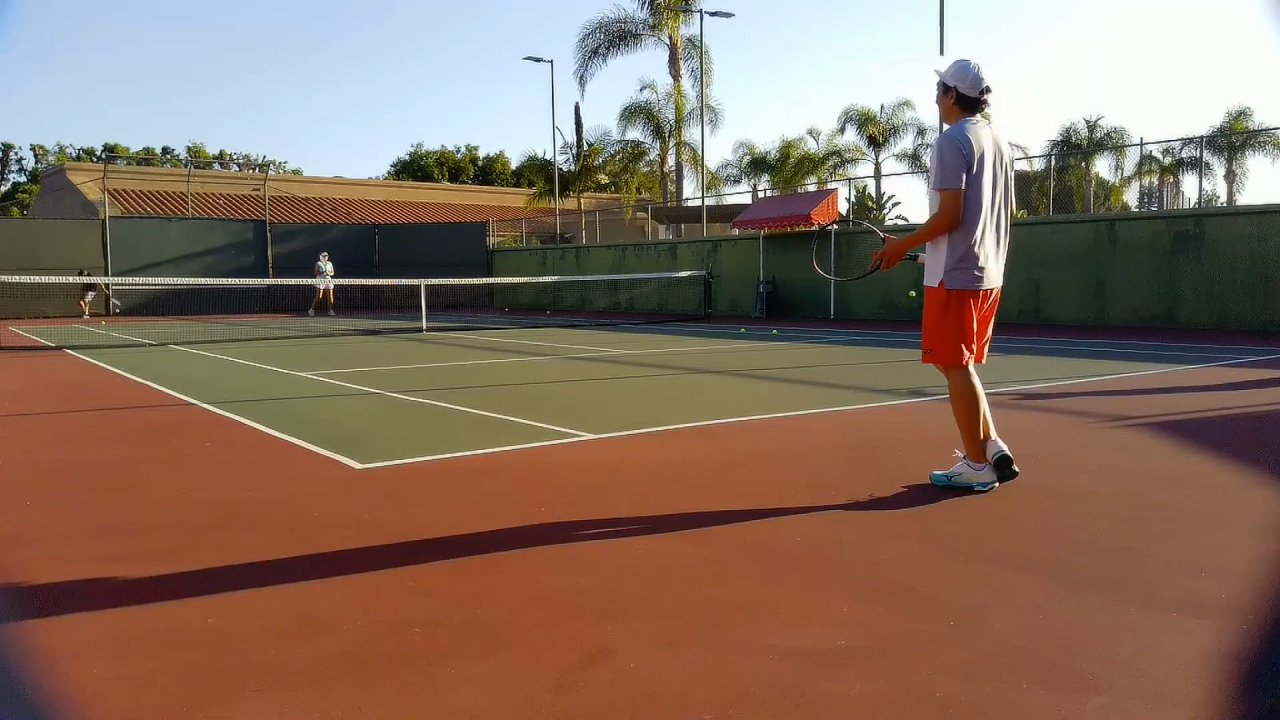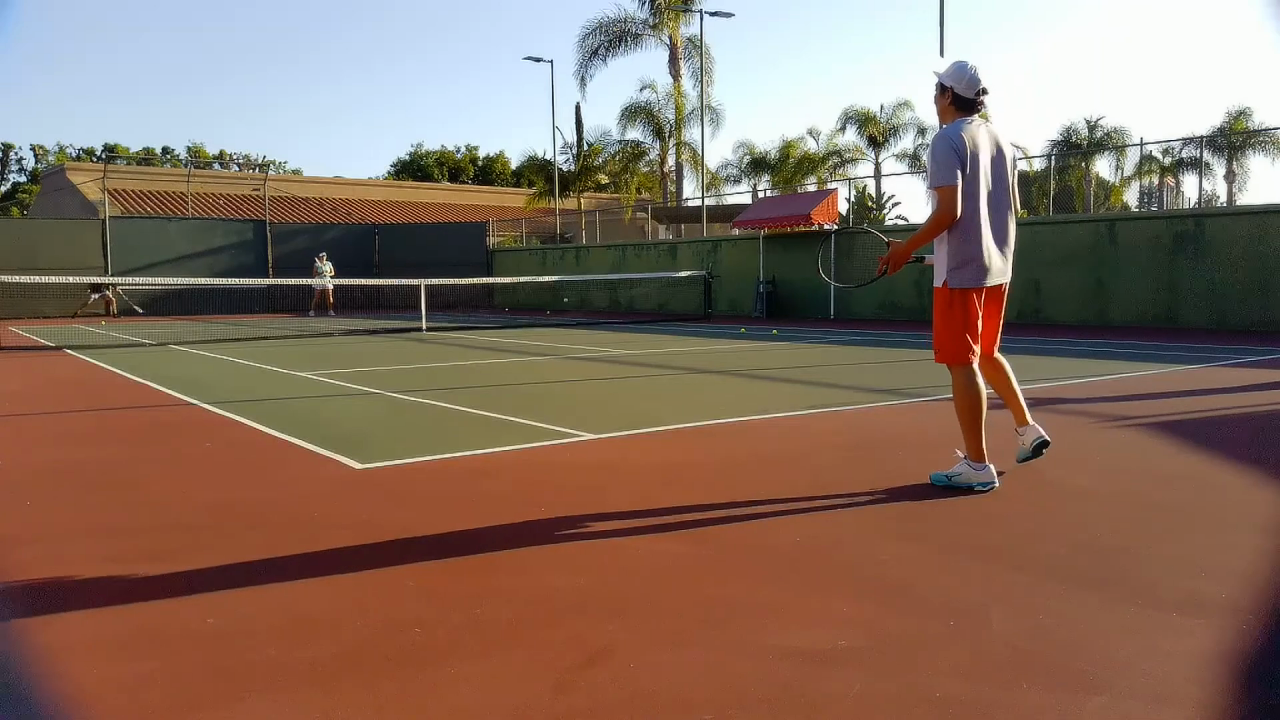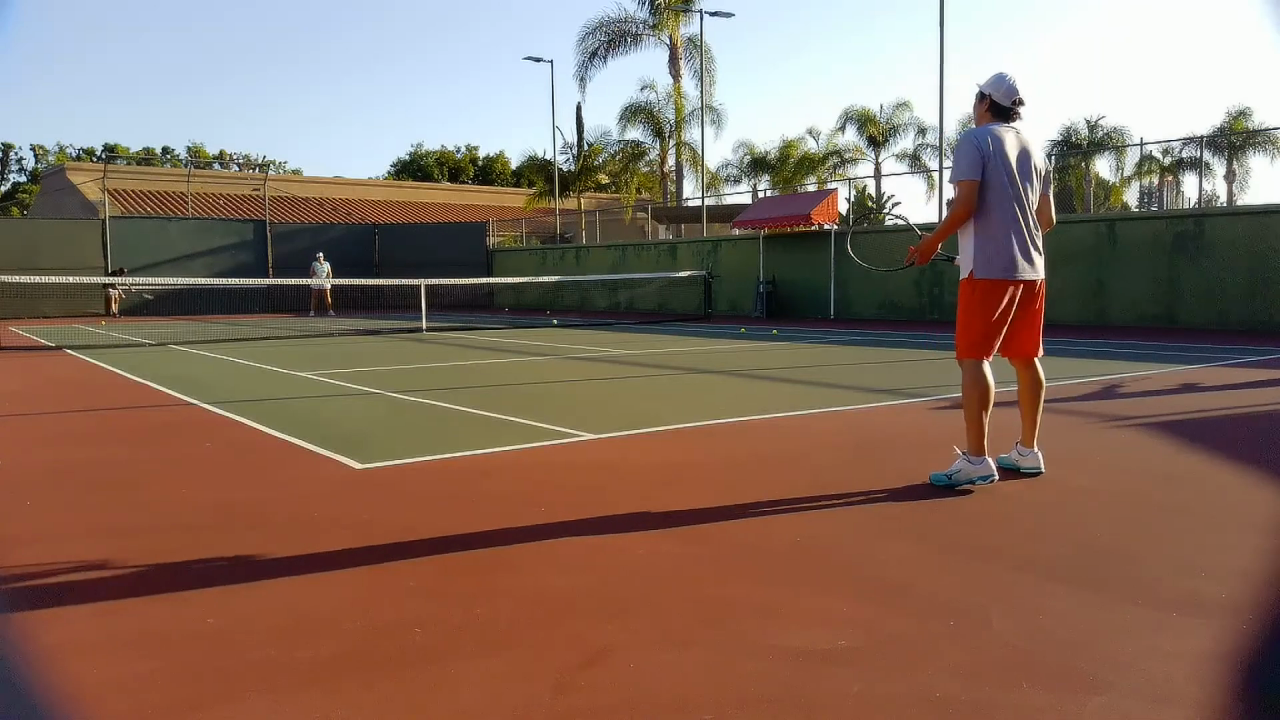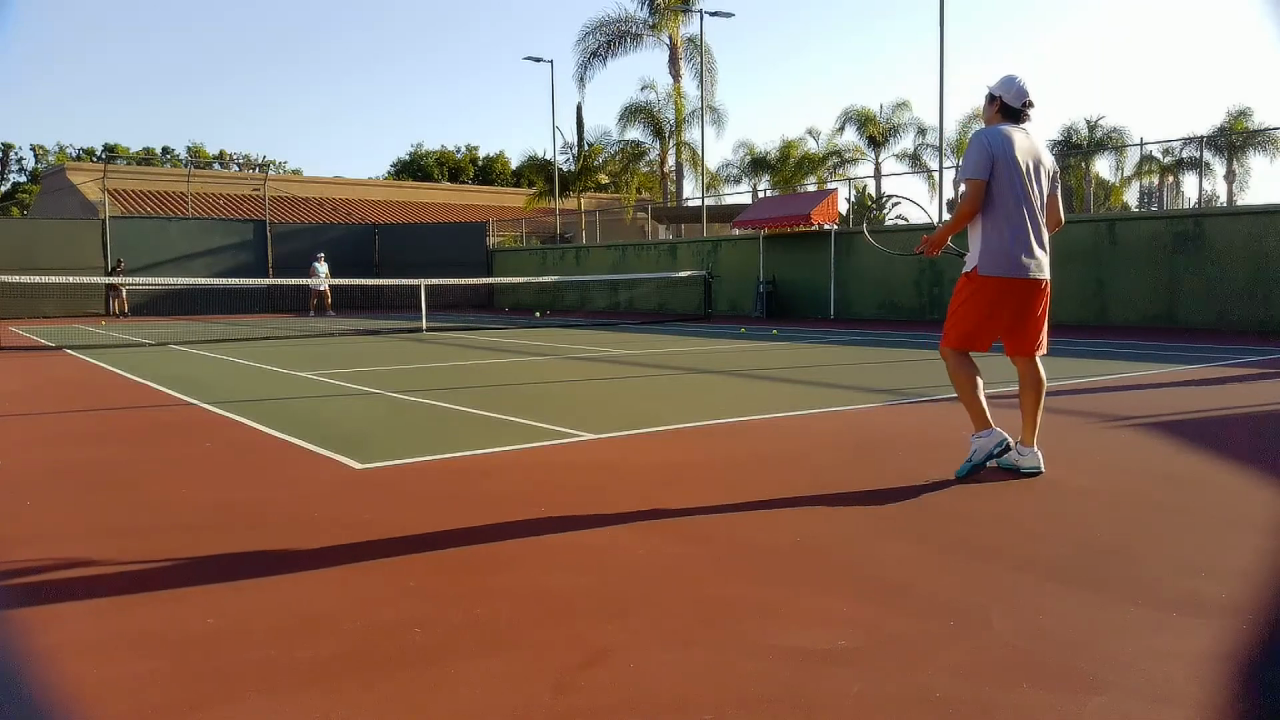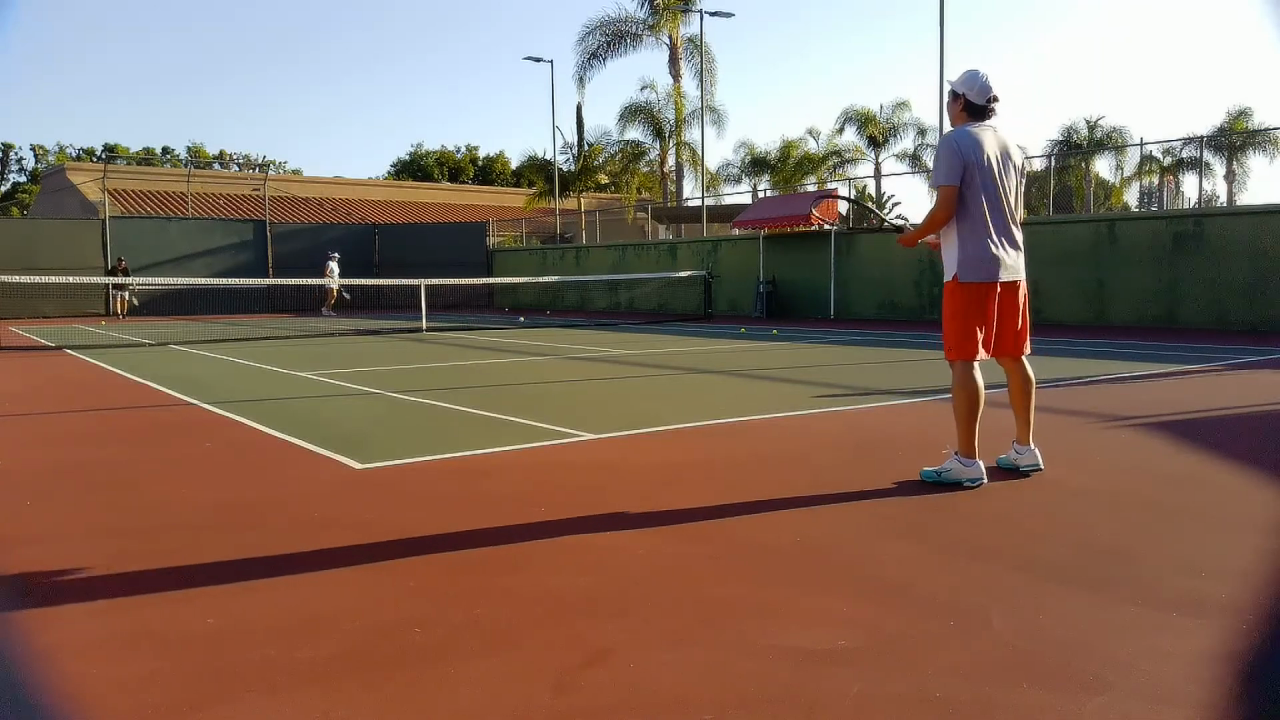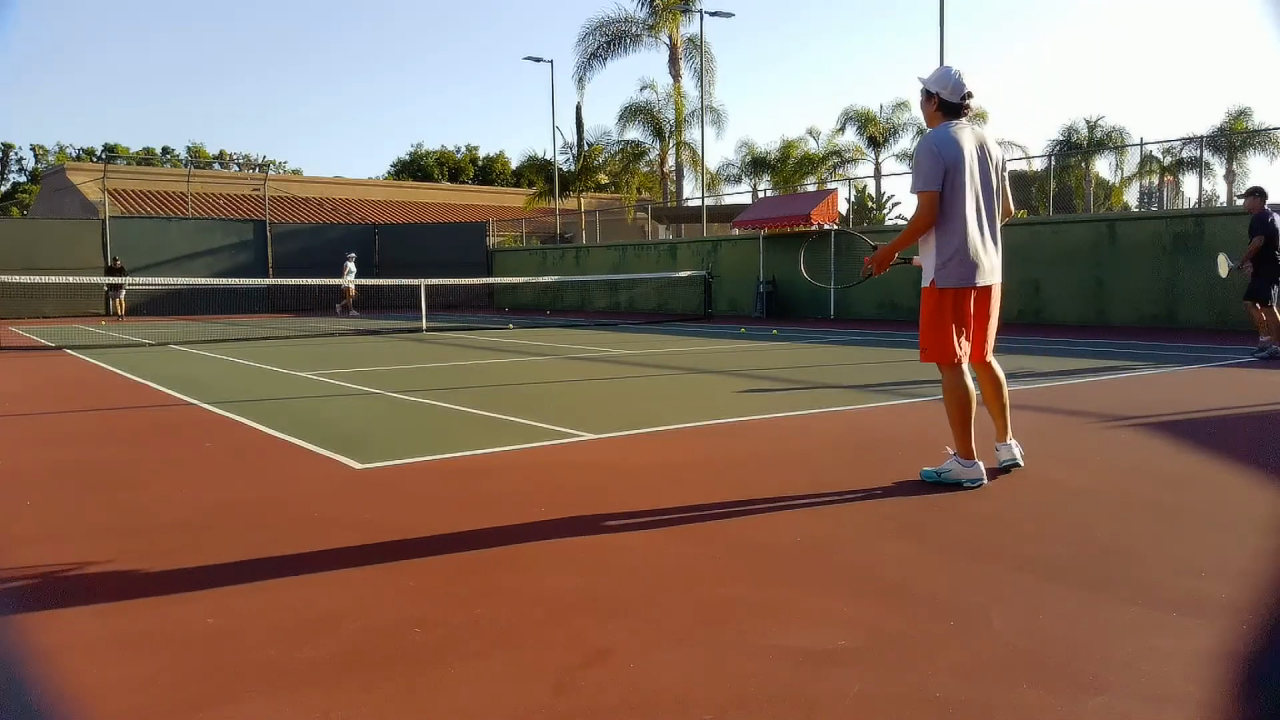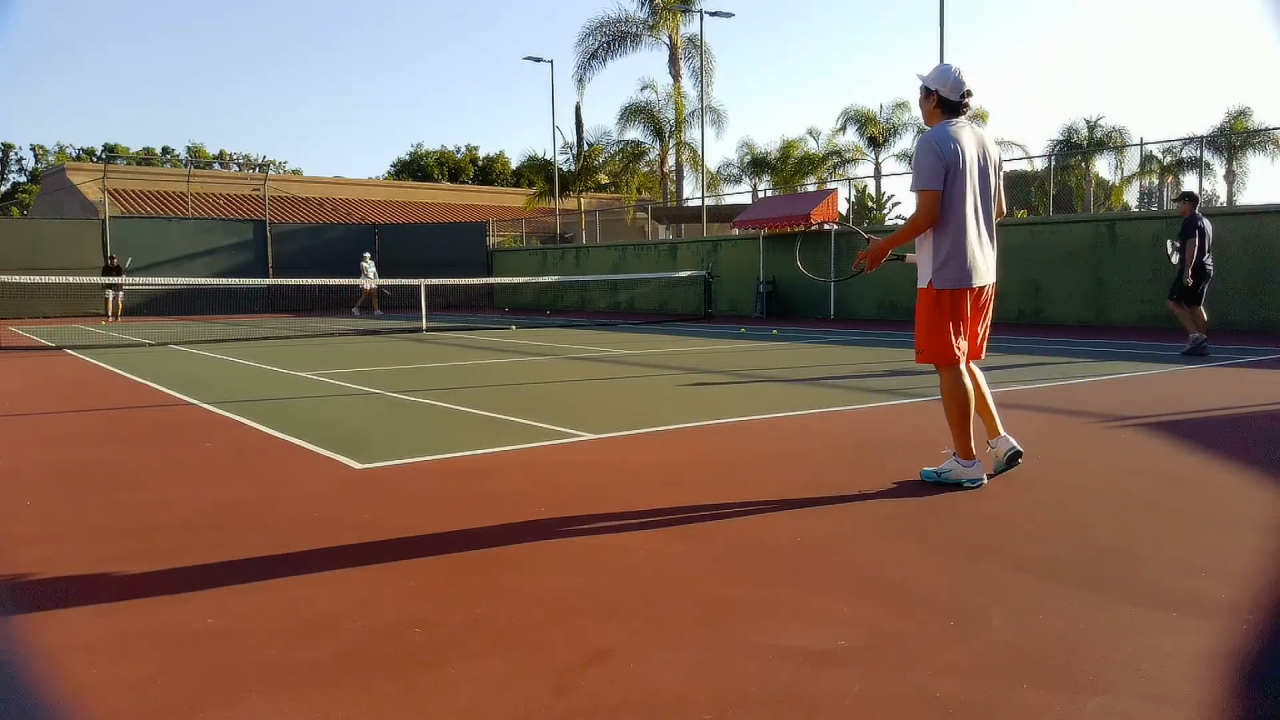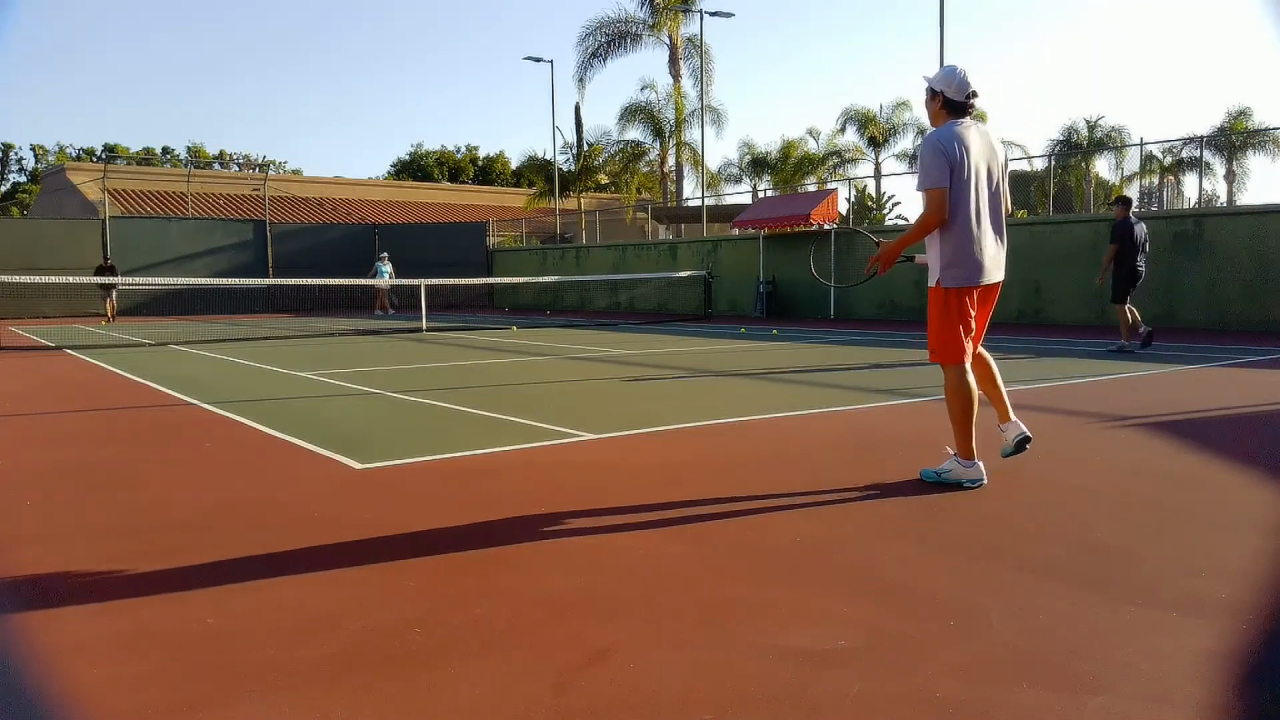
dt=0.5s
person 1, frame 1
left shoulder: (953, 139)
right shoulder: (999, 141)
left elbow: (950, 213)
right elbow: (1009, 210)
left wrist: (902, 245)
left hip: (954, 273)
right hip: (988, 271)
left knee: (956, 366)
right knee: (964, 364)
left ankle: (975, 465)
right ankle: (993, 447)
person 1, frame 2
left shoulder: (948, 139)
right shoulder: (1000, 141)
left elbow: (948, 211)
right elbow: (1014, 206)
left wrist: (906, 247)
left hip: (960, 270)
right hip: (998, 267)
left knee: (963, 364)
right knee: (986, 354)
left ankle: (977, 466)
right ankle: (1028, 429)
person 1, frame 3
left shoulder: (975, 139)
right shoulder: (1033, 151)
left elbow: (965, 204)
right elbow: (1047, 218)
left wrist: (932, 242)
left hip: (988, 269)
right hip: (1030, 268)
left knee: (974, 359)
right knee: (1025, 358)
left ankle: (975, 459)
right ankle: (1027, 450)
person 1, frame 4
left shoulder: (986, 139)
right shoulder: (1043, 152)
left elbow: (972, 202)
right elbow: (1055, 219)
left wrist: (942, 235)
left hip: (991, 266)
right hip: (1035, 268)
left knee: (954, 348)
right knee: (1026, 356)
left ankle: (986, 434)
right ankle: (1028, 450)
person 1, frame 5
left shoulder: (954, 141)
right shoulder: (1010, 148)
left elbow: (945, 209)
left wrist: (914, 235)
left hip: (970, 270)
right hip: (1010, 267)
left knee: (964, 360)
right knee: (1013, 357)
left ankle: (967, 461)
right ankle: (1025, 449)
person 1, frame 6
left shoulder: (933, 143)
right shoulder: (989, 144)
left elbow: (926, 215)
right elbow: (1006, 209)
left wrist: (890, 250)
left hip: (949, 272)
right hip: (988, 268)
left knee: (952, 363)
right knee: (982, 358)
left ankle: (966, 462)
right ankle: (1006, 445)
person 1, frame 7
left shoulder: (933, 141)
right shoulder: (986, 143)
left elbow: (927, 213)
right elbow: (1000, 210)
left wrist: (884, 246)
left hip: (946, 273)
right hip: (982, 270)
left knee: (949, 365)
right knee: (963, 361)
left ankle: (966, 463)
right ankle: (1000, 441)
person 1, frame 8
left shoulder: (937, 142)
right shoulder: (992, 142)
left elbow: (936, 213)
right elbow: (1004, 207)
left wrist: (895, 248)
left hip: (954, 270)
right hip: (990, 266)
left knee: (955, 362)
right knee: (971, 350)
left ankle: (966, 462)
right ankle: (1010, 425)
